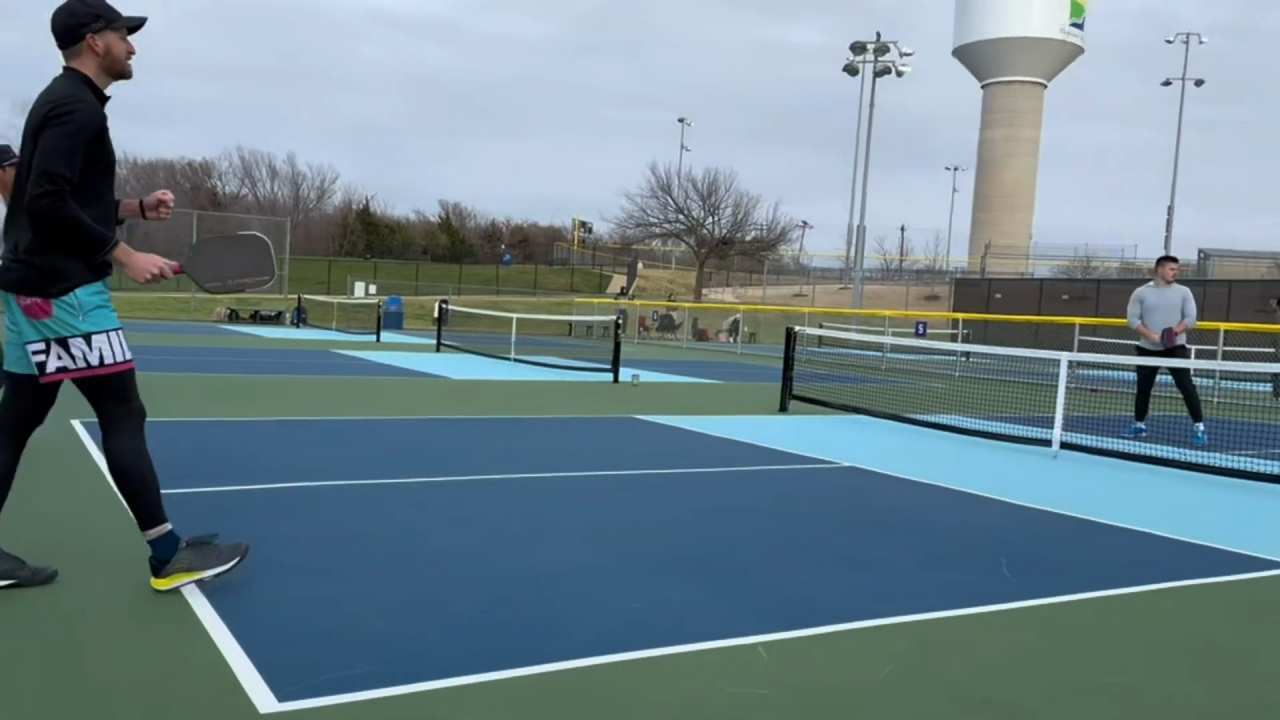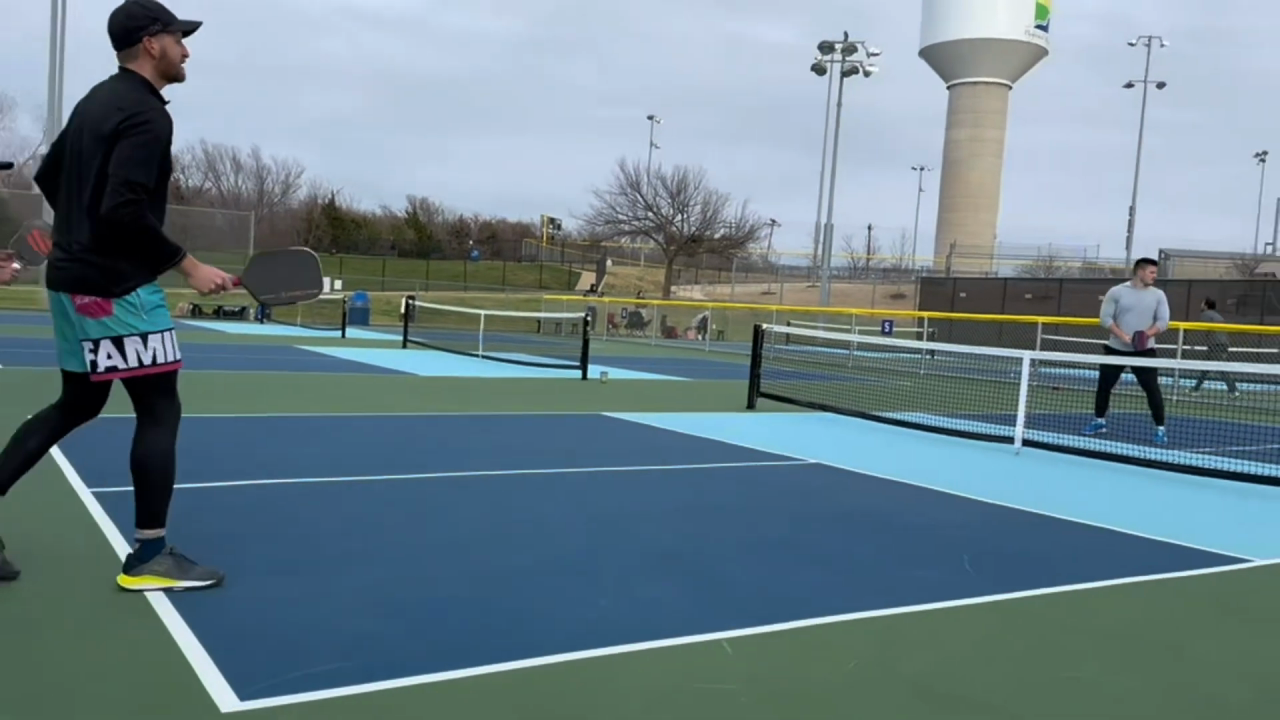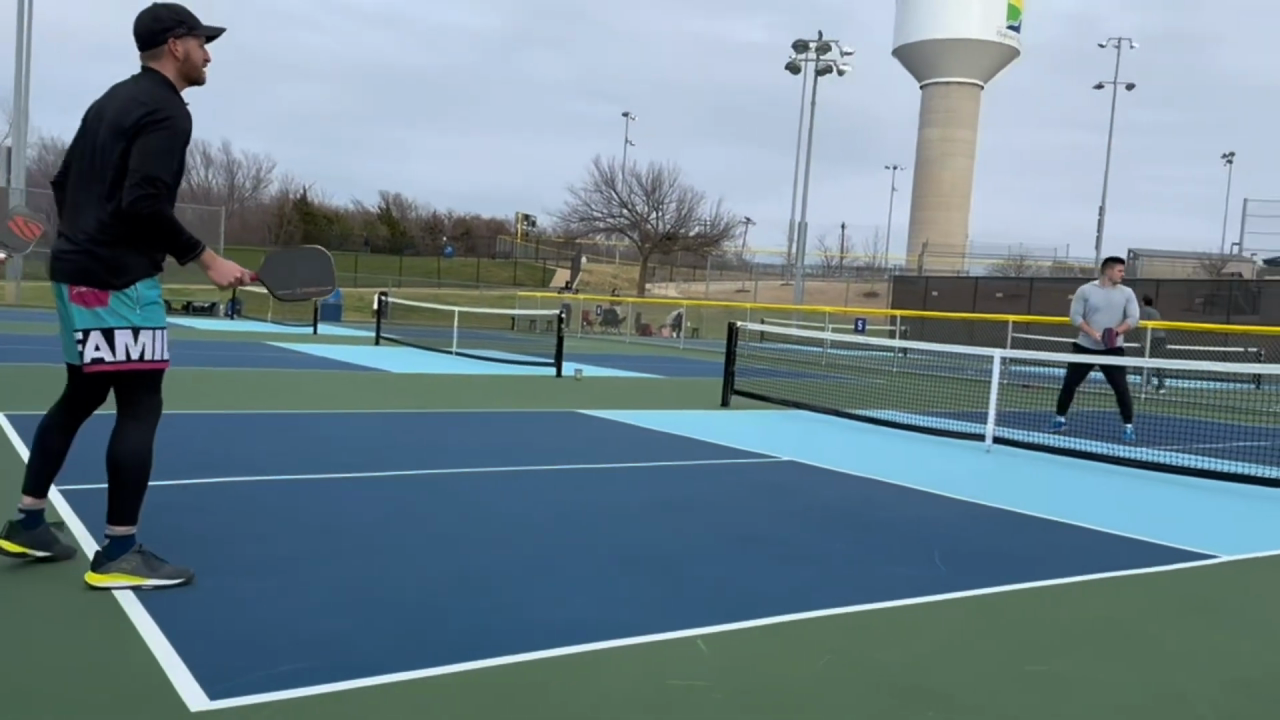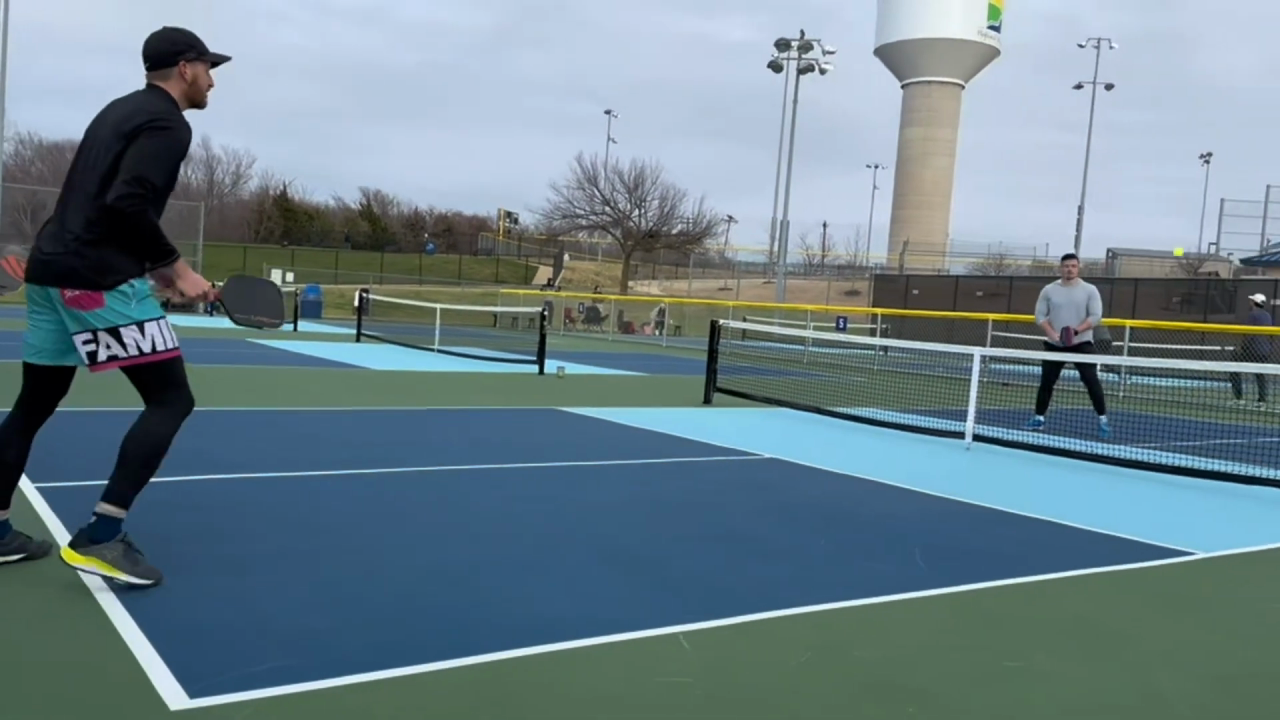
dt=0.3s
person 1, frame 1
left shoulder: (63, 101)
right shoulder: (75, 107)
right elbow: (47, 203)
left wrist: (134, 207)
right wrist: (122, 255)
right hip: (65, 287)
right knee: (123, 414)
right ankle: (168, 554)
person 1, frame 2
left shoulder: (98, 101)
right shoulder: (145, 114)
left elbow: (50, 176)
right elbow: (127, 210)
right wrist: (188, 265)
left hip: (76, 276)
right hip: (118, 285)
left knee: (77, 405)
right knee: (160, 412)
right ankle: (148, 556)
person 1, frame 3
left shoulder: (113, 101)
right shoulder: (167, 111)
left elbow: (63, 183)
right elbow: (144, 205)
right wrist: (206, 259)
left hip: (77, 268)
right hip: (117, 276)
left knee: (81, 396)
right knee: (140, 408)
right ankle: (117, 553)
person 1, frame 4
left shoulder: (117, 112)
right shoulder: (167, 123)
right elbow: (127, 203)
left wrist: (150, 265)
right wrist: (176, 267)
left hip: (52, 270)
right hip: (100, 280)
right knee: (171, 401)
right ankle: (101, 536)
person 2, frame 1
left shoulder: (1183, 292)
right shoulder: (1141, 293)
left elbow: (1190, 318)
right elbow: (1133, 320)
left wrist: (1174, 333)
right wrist: (1151, 336)
left hip: (1175, 348)
right hip: (1147, 349)
left knee: (1186, 386)
right knee: (1143, 388)
left ankle: (1199, 426)
right ankle: (1139, 425)
person 2, frame 2
left shoulder: (1158, 295)
right shoulder: (1116, 292)
left elbow: (1163, 322)
right elbow: (1105, 318)
left wrist: (1146, 335)
right wrist: (1123, 336)
left hip: (1144, 351)
right hip: (1115, 349)
left knee: (1152, 389)
right knee: (1104, 385)
left ankle: (1160, 429)
right ankle: (1099, 421)
person 2, frame 3
left shoulder: (1127, 293)
right shoulder: (1085, 291)
left elbow: (1133, 319)
right elbow: (1075, 317)
left wrist: (1116, 332)
right wrist: (1093, 333)
left hip: (1112, 349)
right hip: (1085, 347)
left knee: (1121, 387)
right knee: (1069, 383)
left ankle: (1128, 426)
right ankle: (1059, 419)
person 2, frame 4
left shoulder: (1089, 290)
right shoulder: (1048, 290)
left elbow: (1095, 316)
right elbow: (1040, 316)
left wrist: (1076, 331)
right wrist: (1051, 333)
left hip: (1082, 344)
right hip: (1054, 345)
left knee: (1091, 380)
right knee: (1046, 382)
left ankle: (1102, 419)
right ankle: (1039, 418)
